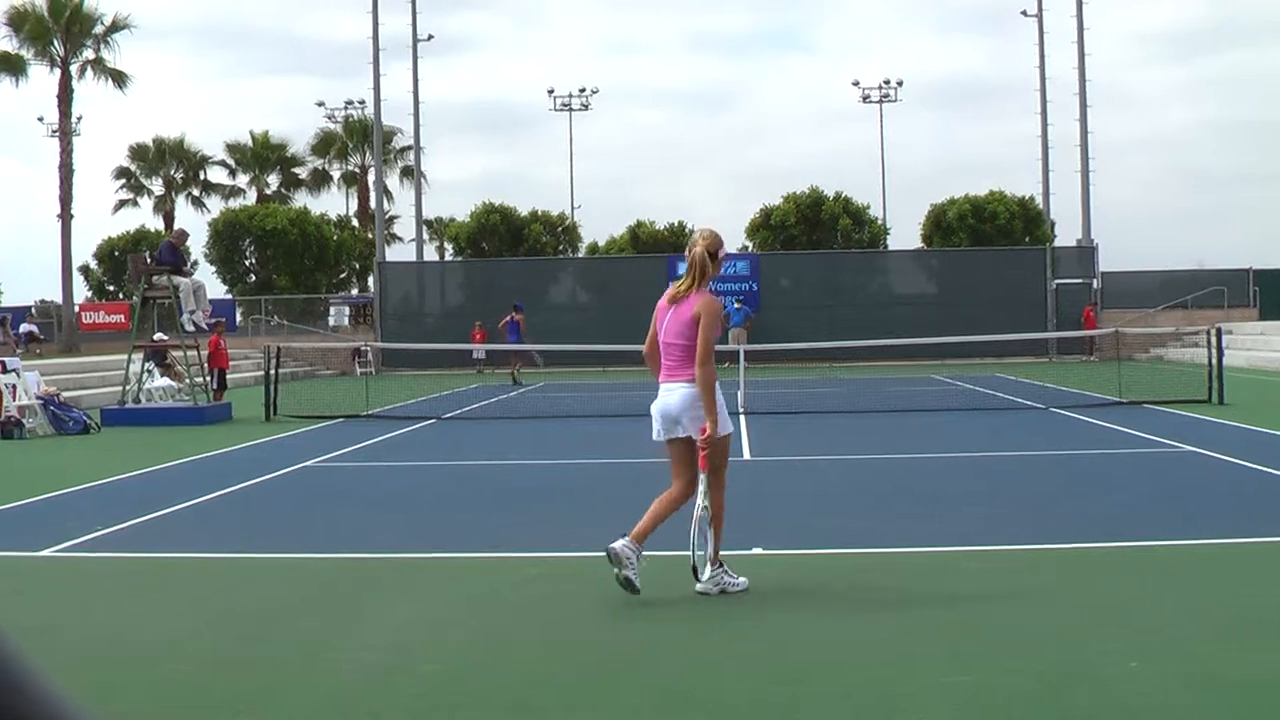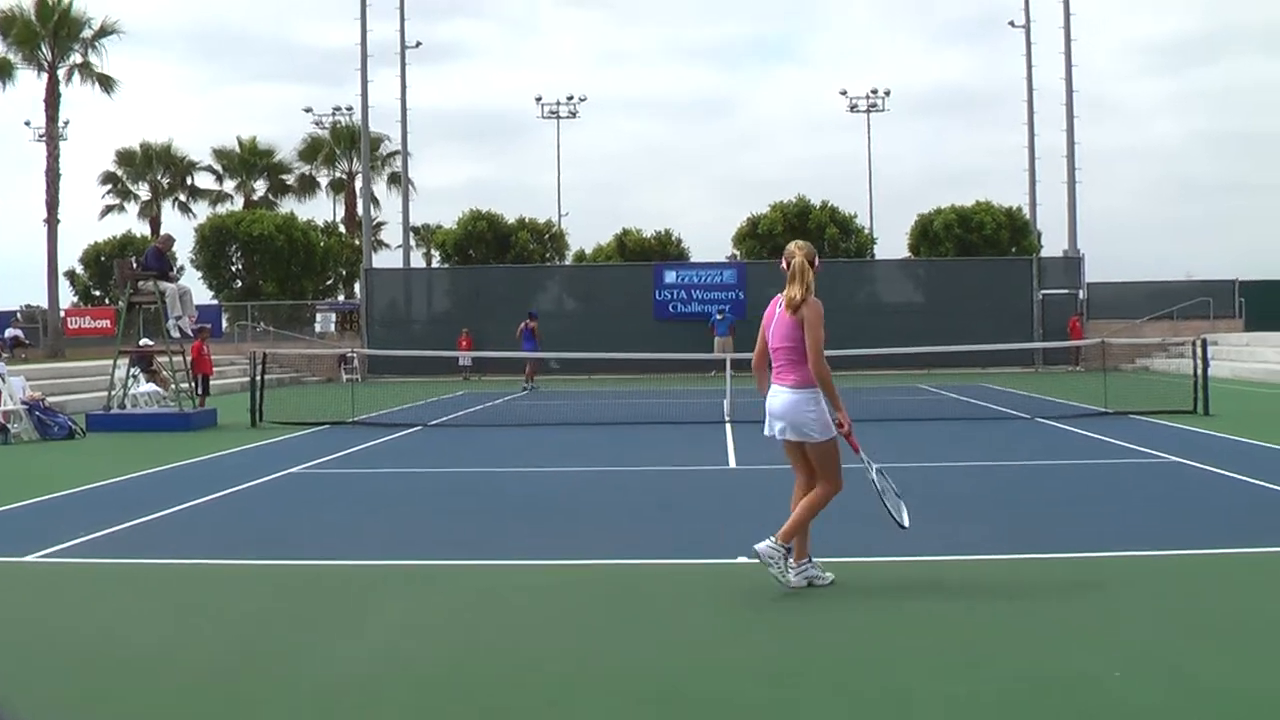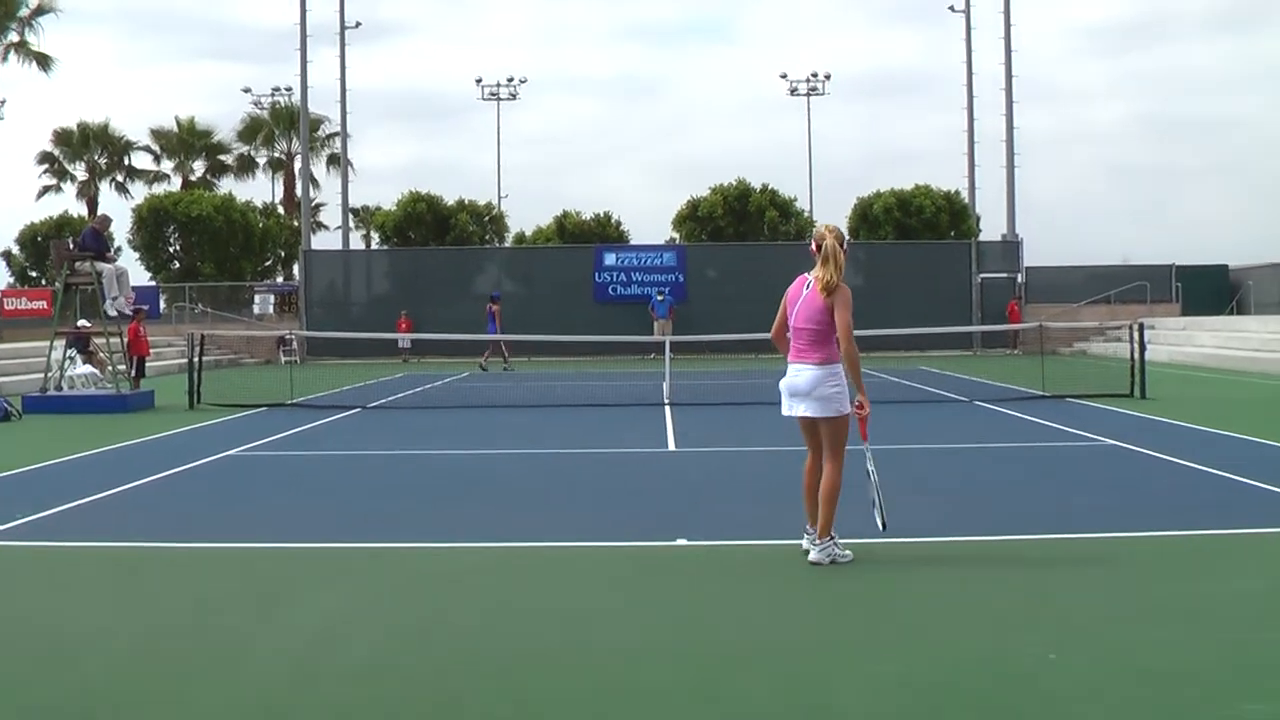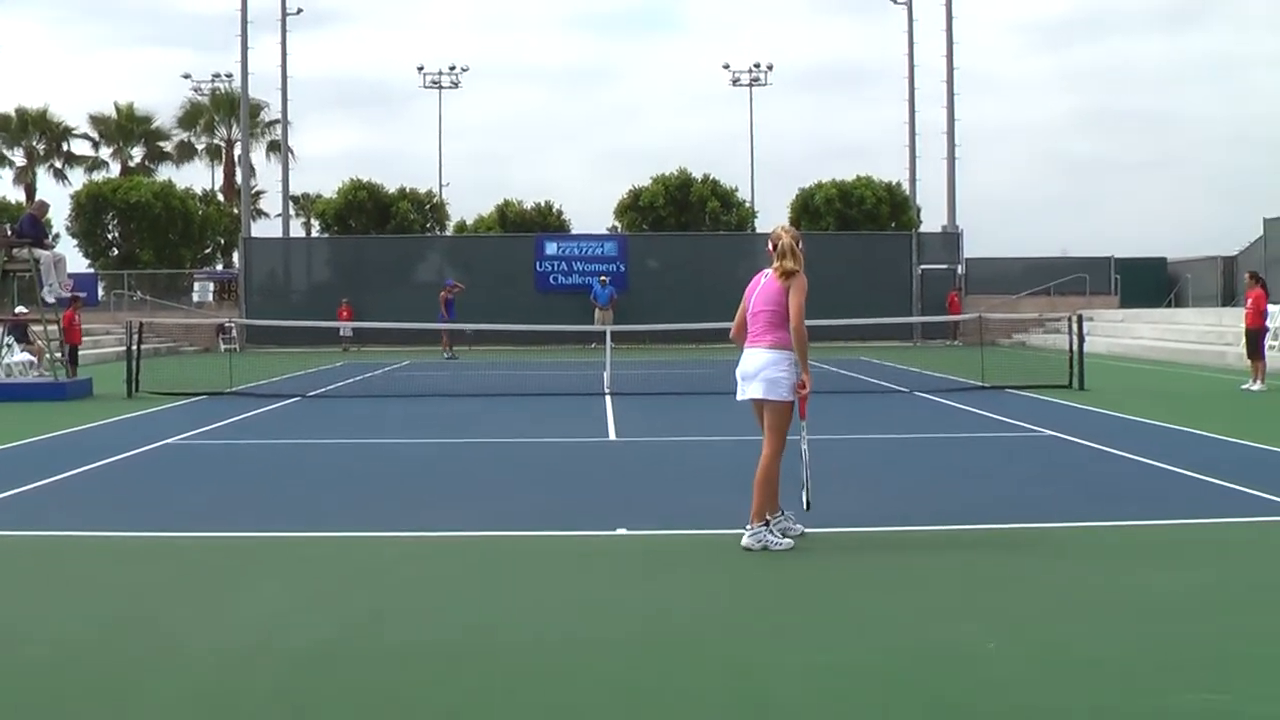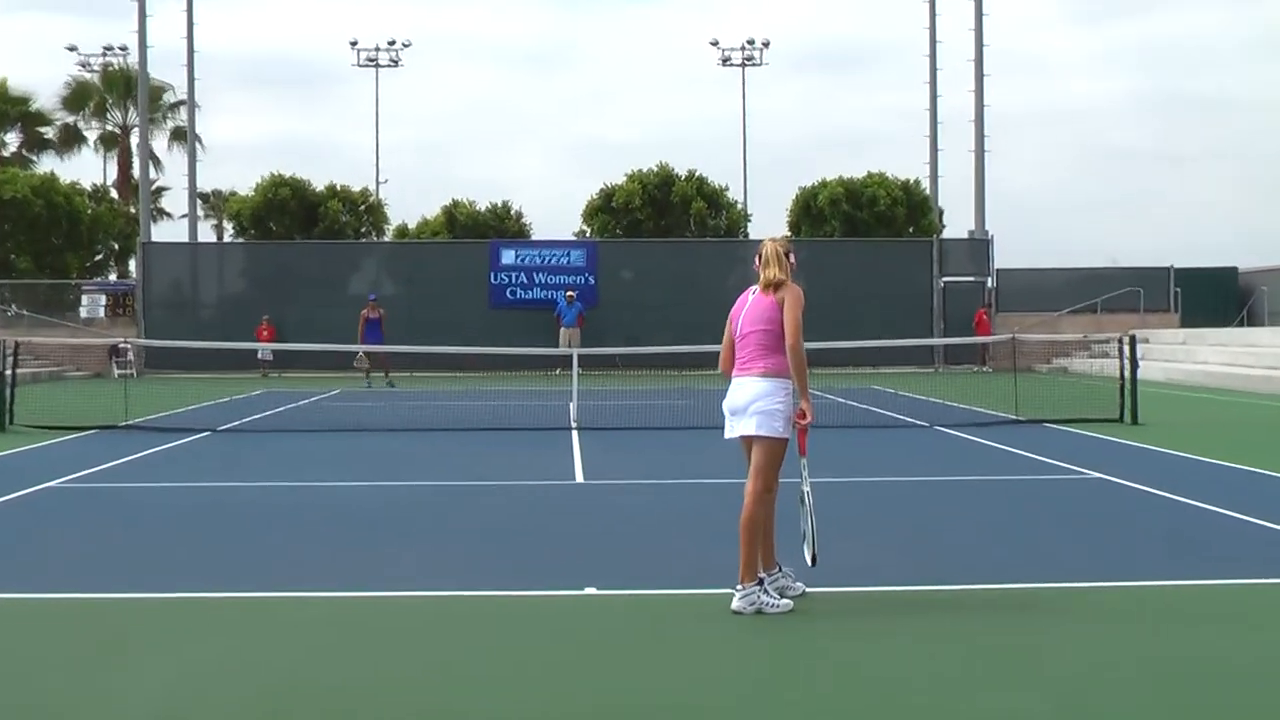
dt=0.7s
person 1, frame 1
left shoulder: (668, 298)
right shoulder: (709, 303)
left elbow: (650, 353)
right elbow: (703, 365)
right wrist: (712, 418)
left hip: (667, 398)
right hip: (696, 397)
left knee: (683, 487)
right knee: (715, 487)
left ankle: (629, 546)
right ankle: (712, 571)
person 1, frame 2
left shoulder: (774, 305)
right shoulder: (810, 306)
left elbow: (758, 362)
right elbow: (817, 365)
right wrist: (839, 410)
left hip: (778, 398)
right hip: (804, 400)
left knee: (807, 481)
right knee: (830, 483)
left ankle: (797, 564)
right ankle: (777, 544)
person 1, frame 3
left shoulder: (796, 285)
right shoulder: (838, 291)
left elbow: (777, 335)
right elbow: (846, 344)
right wrist: (861, 391)
left hip: (795, 377)
right hip: (825, 377)
left knee: (815, 455)
right knee: (833, 461)
left ankle: (813, 530)
right ankle: (822, 543)
person 1, frame 4
left shoulder: (758, 279)
right shoulder: (795, 278)
left elbow: (736, 332)
right elbow: (797, 325)
right wrist: (805, 370)
left hip: (750, 362)
right hip: (776, 362)
left knee: (772, 445)
right knee: (772, 448)
left ankle: (774, 516)
right ankle: (755, 528)
person 1, frame 5
left shoulder: (743, 299)
right shoulder: (789, 291)
left elbow: (724, 365)
right elbow: (793, 344)
right wrist: (804, 396)
left hip: (738, 391)
right hip: (769, 391)
left knee: (765, 487)
right knee: (758, 492)
left ankle: (770, 573)
right ankle: (747, 589)
